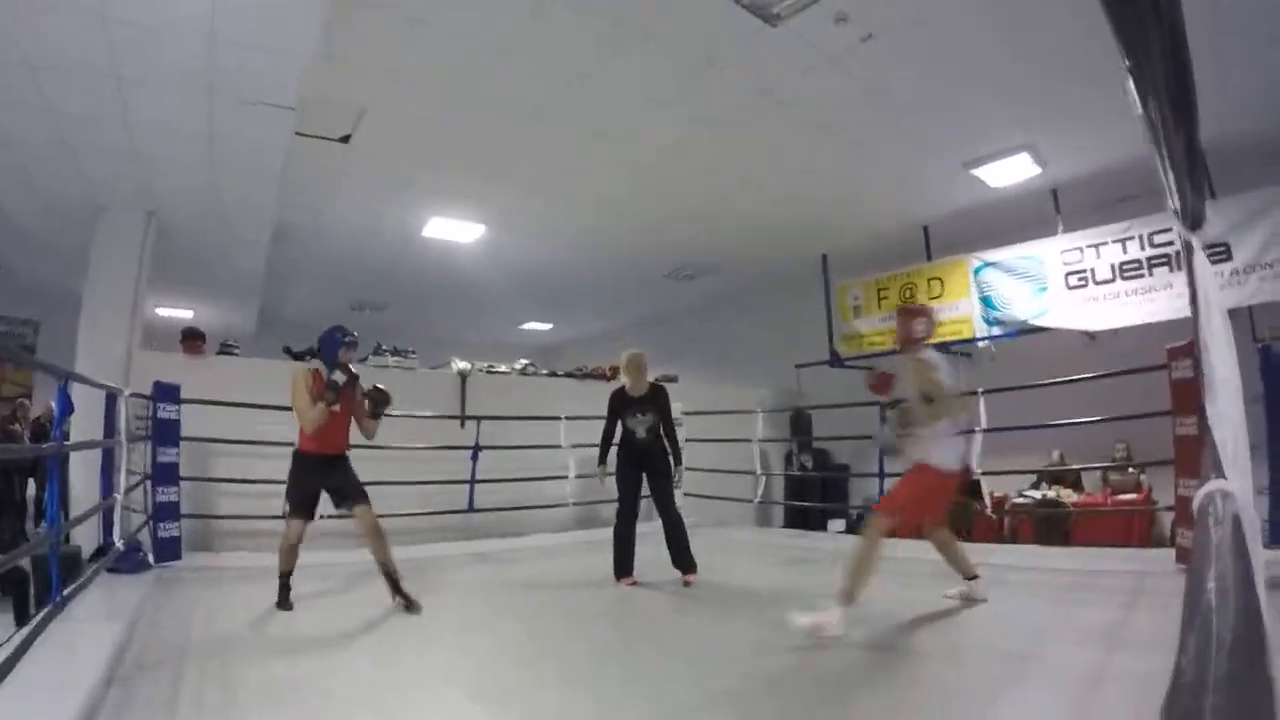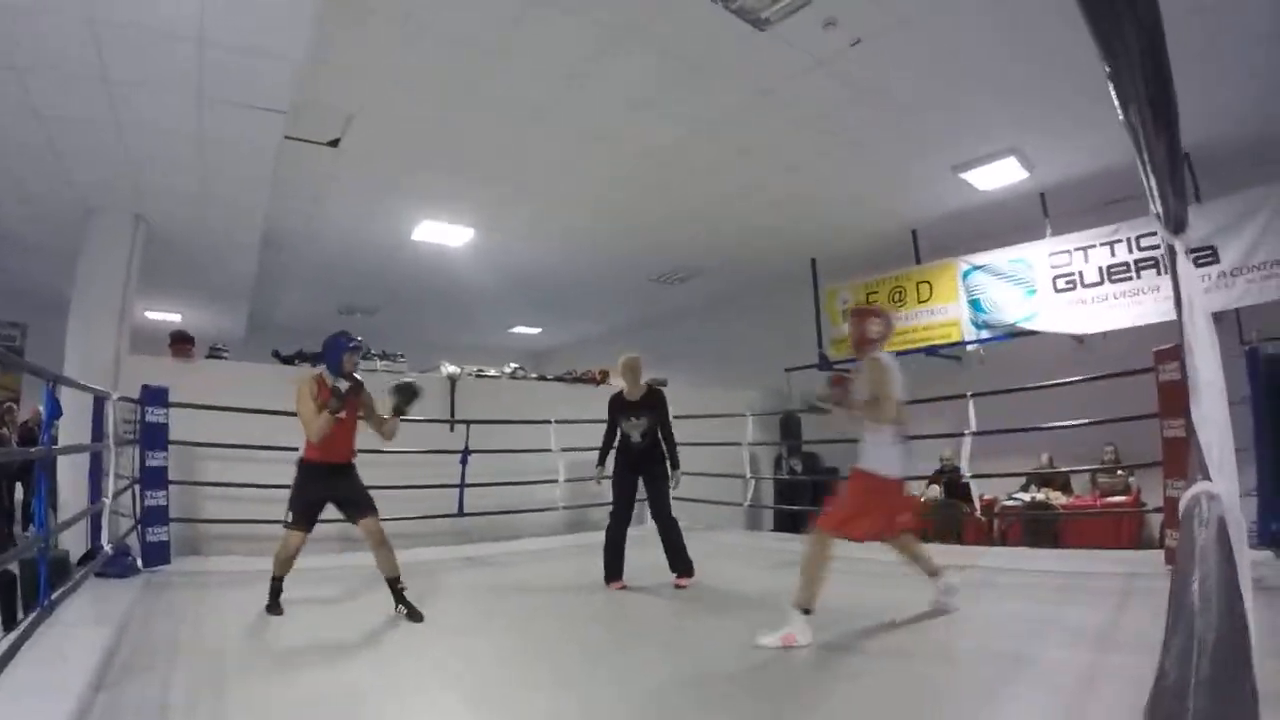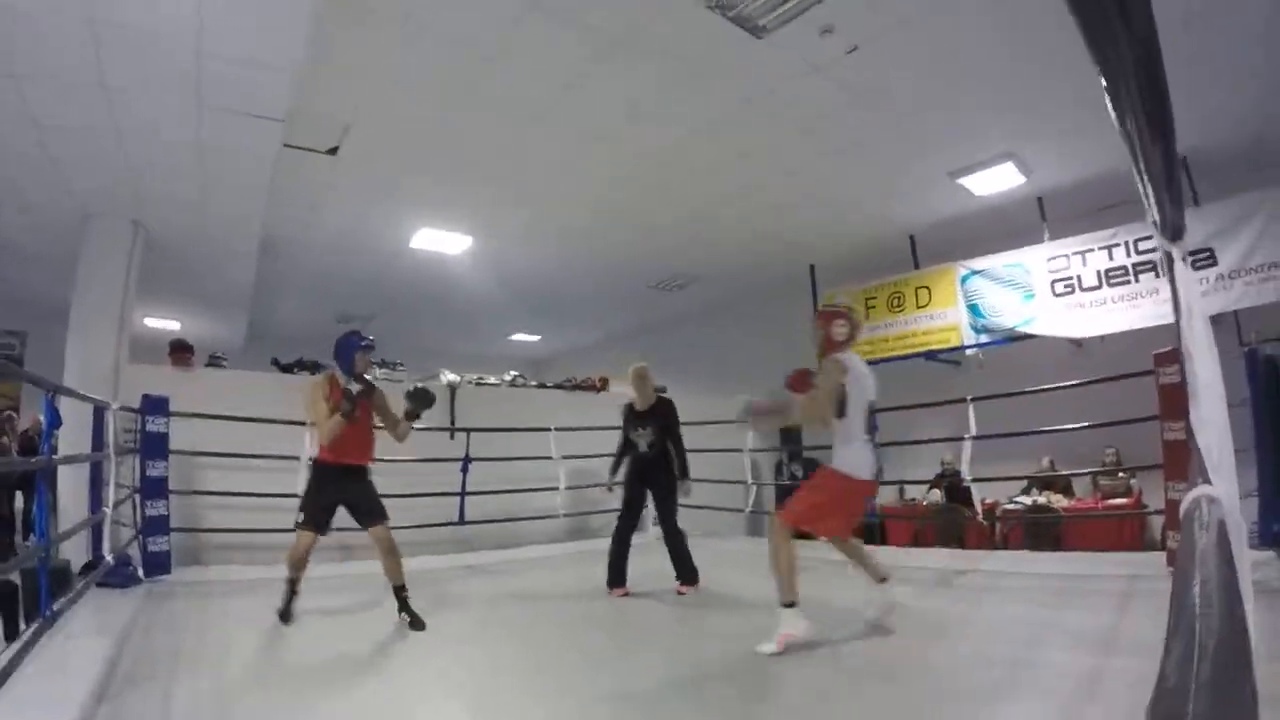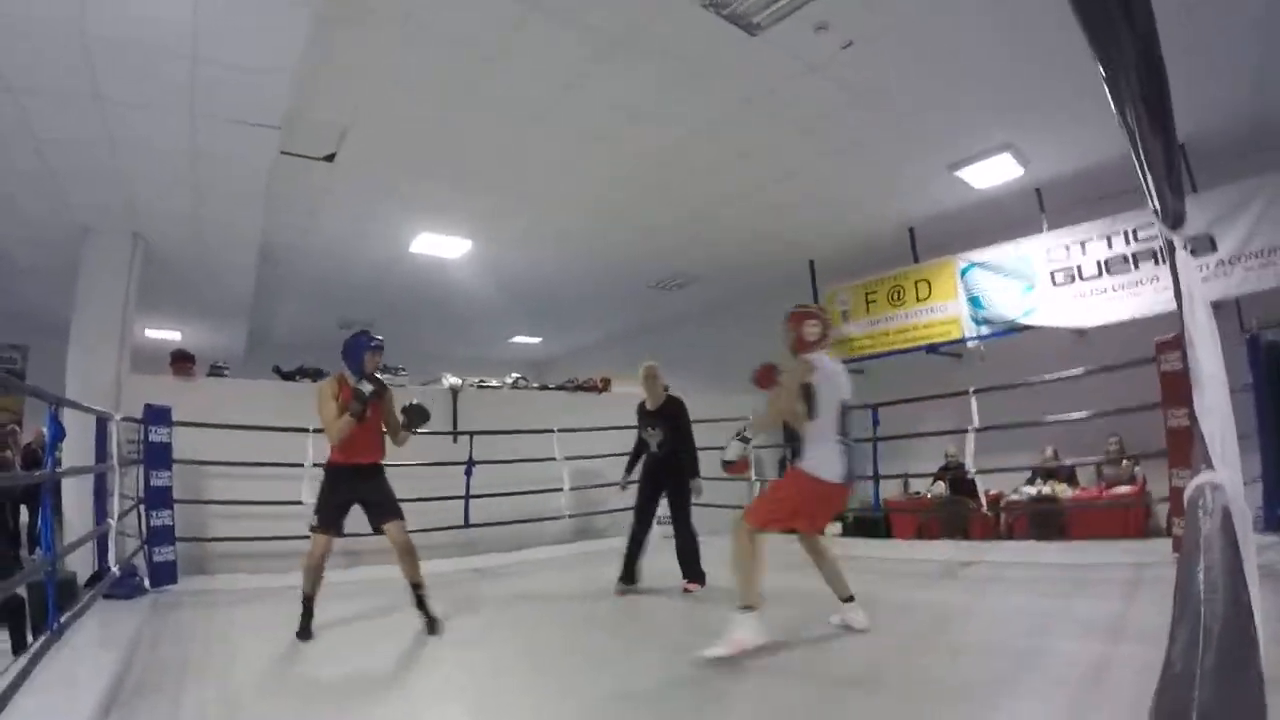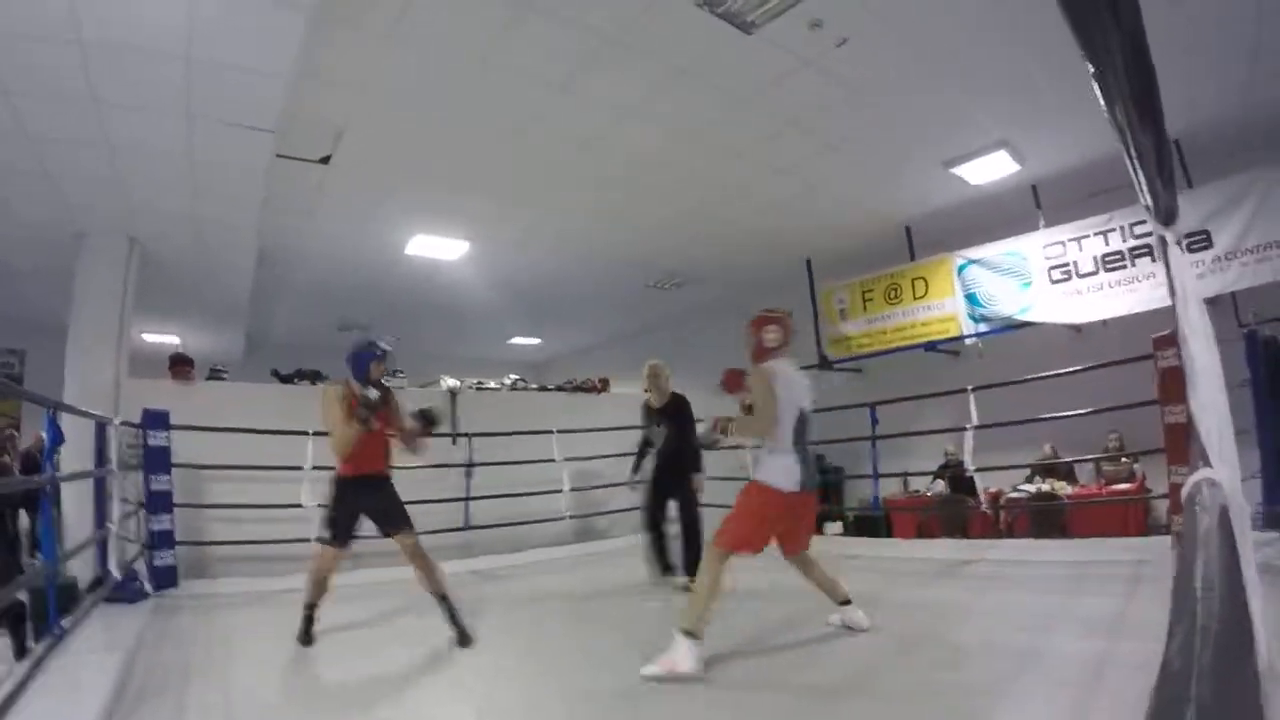
dt=0.1s
person 1, frame 1
left shoulder: (919, 363)
right shoulder: (934, 363)
left elbow: (954, 406)
left wrist: (914, 421)
right wrist: (897, 395)
left hip: (935, 464)
right hip: (947, 463)
left knee: (875, 527)
right knee: (933, 528)
left ankle: (836, 614)
right ankle: (972, 584)
person 1, frame 2
left shoulder: (873, 364)
right shoulder: (888, 367)
left elbow: (891, 414)
left wrist: (849, 403)
right wrist: (851, 398)
left hip: (874, 469)
right hip: (891, 468)
left knee: (820, 534)
right knee: (896, 535)
left ankle: (798, 626)
right ankle: (942, 583)
person 1, frame 3
left shoulder: (835, 364)
right shoulder: (862, 370)
left elbow: (816, 414)
left wrist: (772, 409)
right wrist: (812, 393)
left hip: (844, 469)
right hip: (866, 470)
left knee: (779, 527)
right knee: (838, 535)
left ankle: (792, 621)
right ankle: (883, 587)
person 1, frame 4
left shoulder: (805, 365)
right shoulder: (839, 372)
left elbow: (778, 409)
left wrist: (743, 437)
right wrist: (782, 385)
left hip: (816, 469)
right hip: (839, 472)
left knee: (745, 528)
right knee: (808, 538)
left ankle: (747, 623)
right ankle: (852, 610)
person 1, frame 5
left shoulder: (763, 373)
right shoulder: (800, 379)
left elbow: (763, 426)
left wrist: (729, 426)
left hip: (773, 481)
right hip: (804, 480)
left knee: (716, 553)
right knee: (796, 552)
left ankle: (685, 650)
right ankle: (850, 611)
person 2, frame 1
left shoulder: (353, 385)
right shoulder: (304, 378)
left elbow: (369, 433)
right elbow: (309, 425)
left wrist: (376, 411)
right wrist: (332, 392)
left hip: (337, 462)
right hip: (307, 462)
left knee: (370, 522)
right knee: (294, 535)
left ankle: (395, 588)
right ankle: (284, 588)
person 2, frame 2
left shoulder: (358, 391)
right shoulder: (309, 386)
left elbow: (386, 434)
right elbow: (314, 435)
left wrist: (399, 408)
right wrist: (336, 401)
left hip: (344, 471)
right hip: (313, 471)
left knee: (376, 533)
right knee: (292, 544)
left ankle: (399, 597)
right ankle: (275, 591)
person 2, frame 3
left shoulder: (372, 392)
right shoulder: (321, 386)
left elbow: (398, 435)
right elbow: (325, 437)
left wrist: (412, 412)
right wrist: (347, 404)
left hip: (357, 475)
right hip: (326, 473)
left knee: (385, 540)
right knee: (303, 546)
left ankle: (404, 606)
right ankle: (290, 596)
person 2, frame 4
left shoulder: (380, 390)
right shoulder: (331, 387)
left elbow: (397, 439)
right elbow: (334, 436)
left wrist: (408, 423)
right wrist: (356, 405)
left hip: (371, 474)
right hip: (339, 474)
left knee: (401, 539)
right knee: (319, 550)
left ankle: (422, 606)
right ankle: (306, 615)
person 2, frame 5
left shoulder: (387, 398)
right shoulder: (336, 395)
left elbow: (411, 445)
right elbow: (341, 448)
left wrist: (421, 429)
right wrist: (364, 413)
left hip: (379, 483)
right hip: (349, 485)
left knee: (414, 549)
right knee: (326, 562)
left ankle: (452, 616)
right ankle: (307, 621)
person 3, frame 1
left shoulder: (659, 392)
right shoulder: (617, 396)
left elbow: (669, 428)
right elbow: (609, 430)
left wrist: (678, 461)
right wrist: (602, 462)
left hip: (657, 457)
right hip: (628, 460)
left knee: (668, 511)
right knee: (626, 514)
left ankle: (687, 566)
right ankle: (623, 571)
person 3, frame 2
left shoulder: (655, 396)
right shoulder: (615, 400)
left elbow: (666, 432)
right elbow: (610, 433)
left wrist: (674, 466)
right wrist: (600, 464)
left hip: (654, 461)
right hip: (625, 463)
left knee: (663, 515)
right knee: (618, 517)
left ankle: (684, 569)
right ankle: (613, 575)
person 3, frame 3
left shoulder: (665, 405)
right shoulder: (628, 409)
left elbow: (676, 441)
left wrist: (684, 476)
right wrist: (613, 471)
left hip: (663, 471)
right hip: (637, 472)
left knee: (669, 525)
right knee: (625, 525)
left ankle: (688, 577)
right ankle: (616, 581)
person 3, frame 4
left shoulder: (675, 405)
right shoulder: (642, 409)
left elbow: (688, 441)
left wrist: (695, 475)
right wrist: (628, 470)
left hip: (676, 470)
right hip: (652, 470)
left knee: (681, 523)
right knee: (640, 523)
left ankle: (694, 576)
right ankle: (628, 577)
person 3, frame 5
left shoulder: (679, 402)
right shoulder: (646, 406)
left elbow: (691, 438)
right elbow: (646, 439)
left wrist: (696, 471)
right wrist: (635, 468)
left hip: (683, 467)
right hip: (662, 467)
left knee: (689, 519)
right knee: (653, 518)
left ankle: (694, 573)
right ankle: (666, 569)
